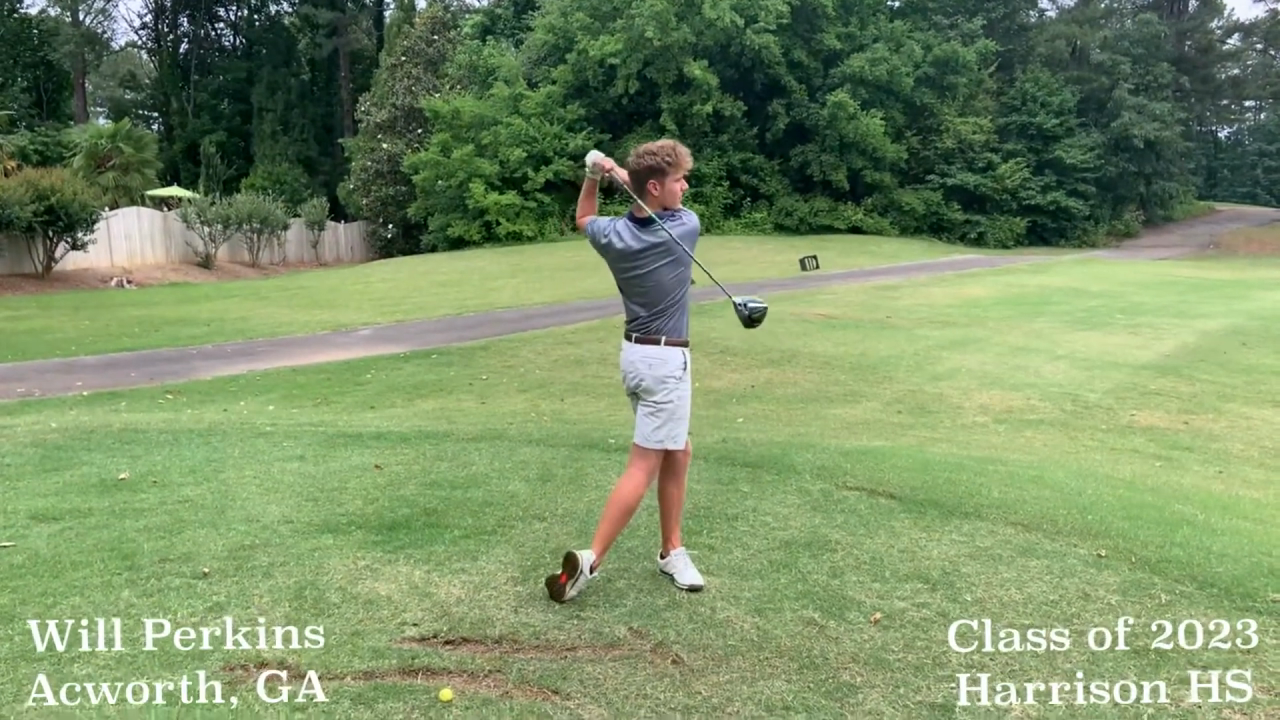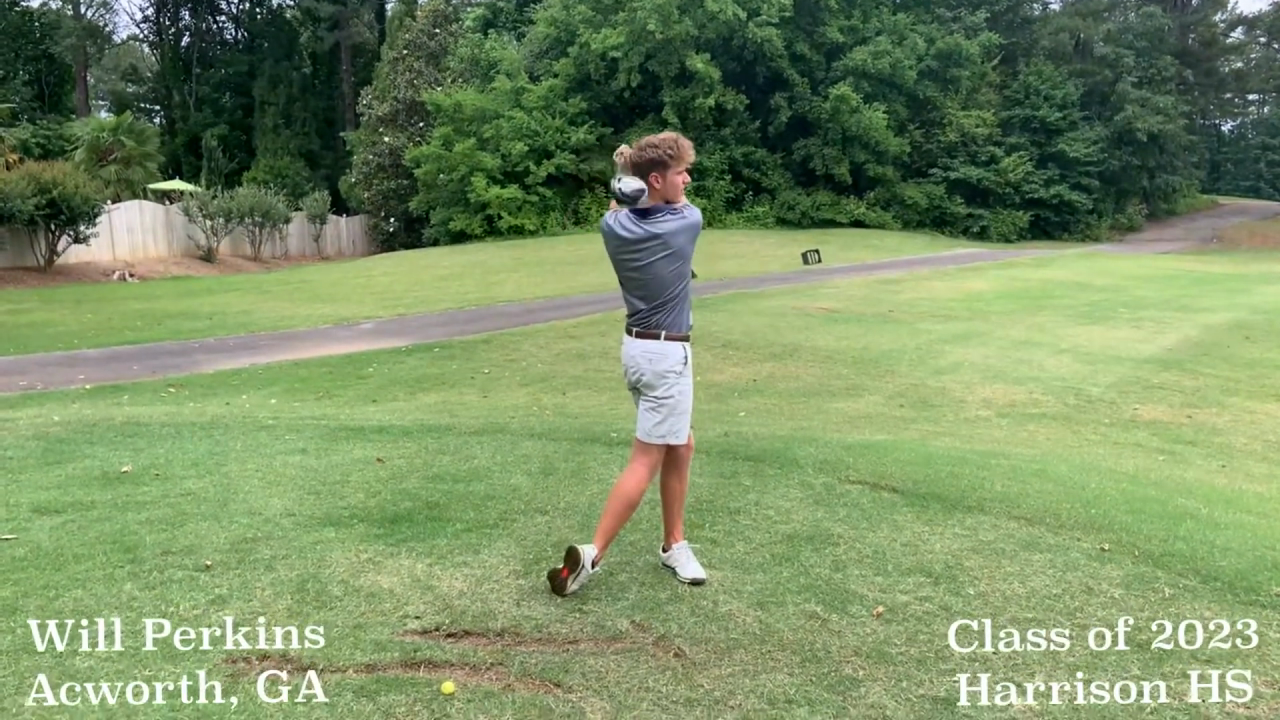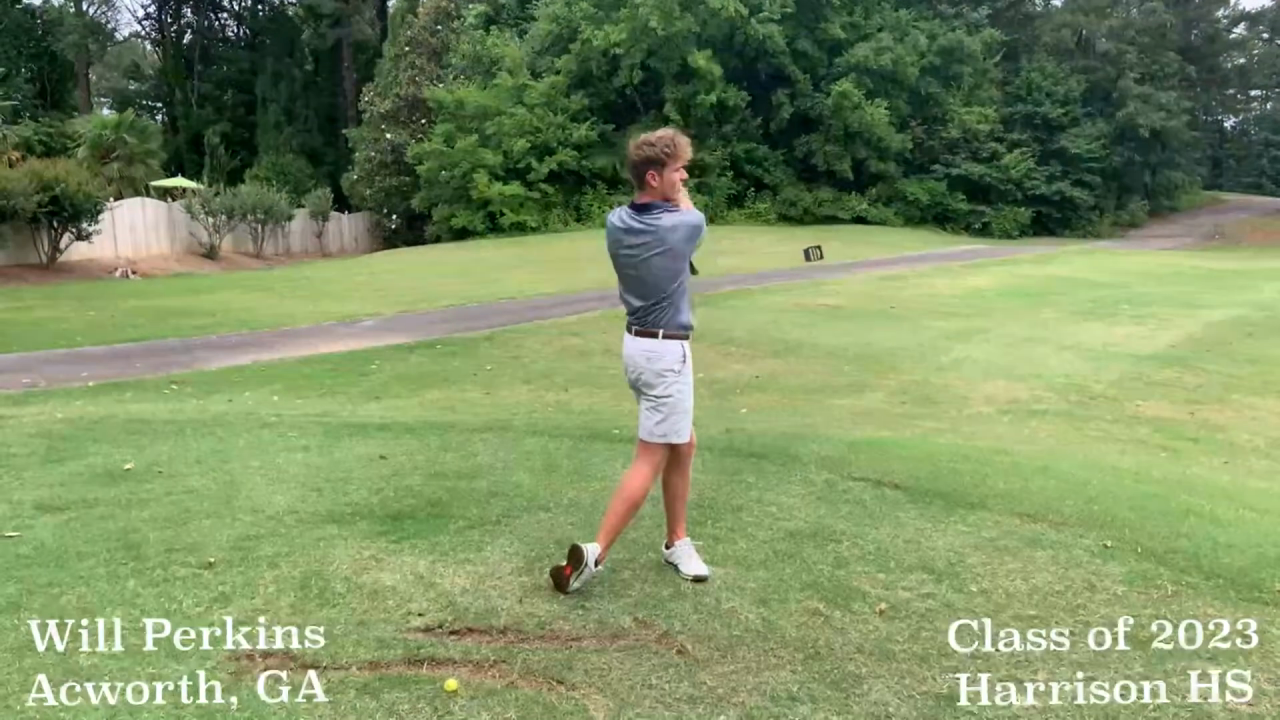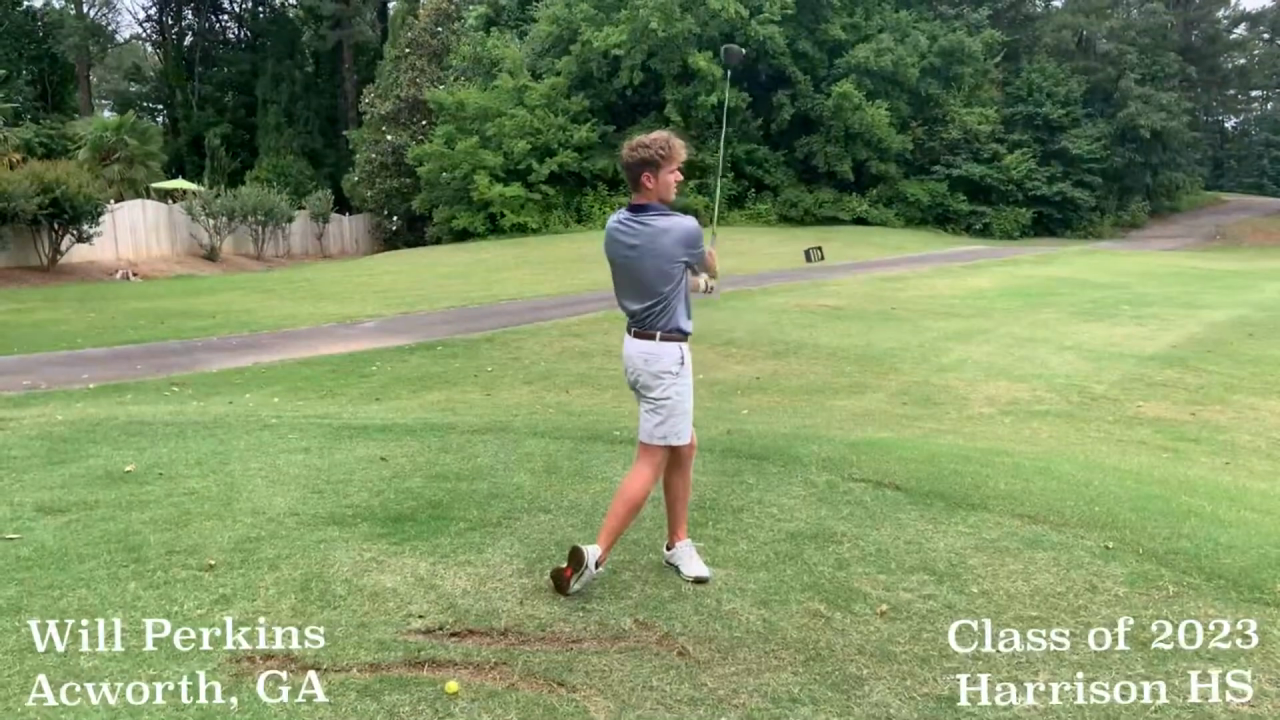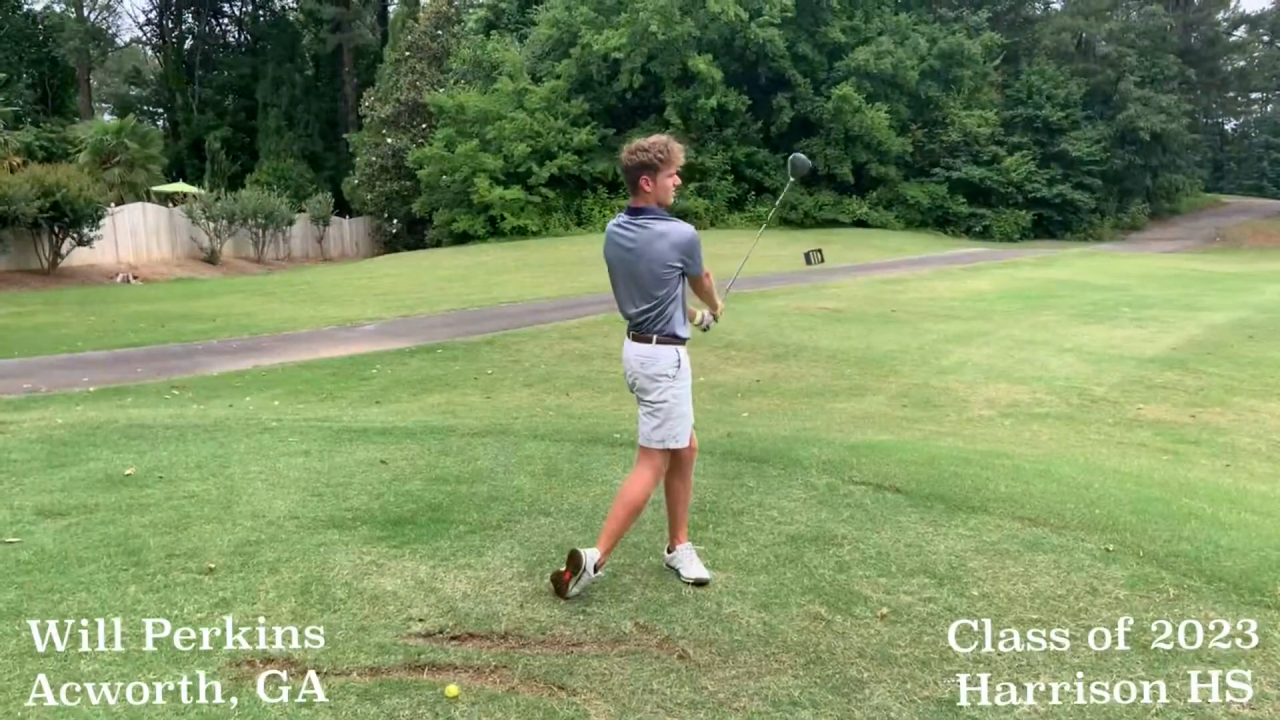
dt=0.3s
person 1, frame 1
left shoulder: (613, 235)
right shoulder: (686, 228)
left elbow: (583, 218)
right elbow: (673, 210)
left wrist: (593, 176)
right wrist: (623, 173)
left hip: (636, 353)
right hip: (665, 359)
left knee: (678, 453)
right knee: (644, 466)
left ankle: (672, 550)
right ankle: (589, 560)
person 1, frame 2
left shoulder: (613, 227)
right shoulder: (686, 224)
right elbow: (680, 207)
left wrist: (622, 172)
right wrist: (645, 170)
left hip: (636, 346)
right hip: (667, 353)
left knee: (681, 446)
right knee: (646, 460)
left ankle: (674, 544)
right ankle: (590, 554)
person 1, frame 3
left shoulder: (616, 223)
right shoulder: (685, 226)
right wrist: (680, 199)
left hip: (638, 344)
right hip: (665, 352)
left knee: (683, 444)
right knee: (650, 460)
left ankle: (677, 542)
right ankle: (594, 553)
person 1, frame 4
left shoulder: (615, 227)
right shoulder: (683, 229)
right elbow: (708, 266)
right wrist: (706, 276)
left hip: (638, 345)
right hip: (665, 353)
left knee: (684, 446)
right knee: (651, 461)
left ankle: (678, 542)
right ankle: (594, 555)
person 1, frame 5
left shoulder: (614, 232)
right shoulder: (680, 236)
right elbow: (703, 284)
right wrist: (714, 309)
left hip: (639, 349)
right hip: (662, 357)
left knee: (684, 449)
right knee: (651, 465)
left ankle: (678, 545)
right ankle: (593, 559)
